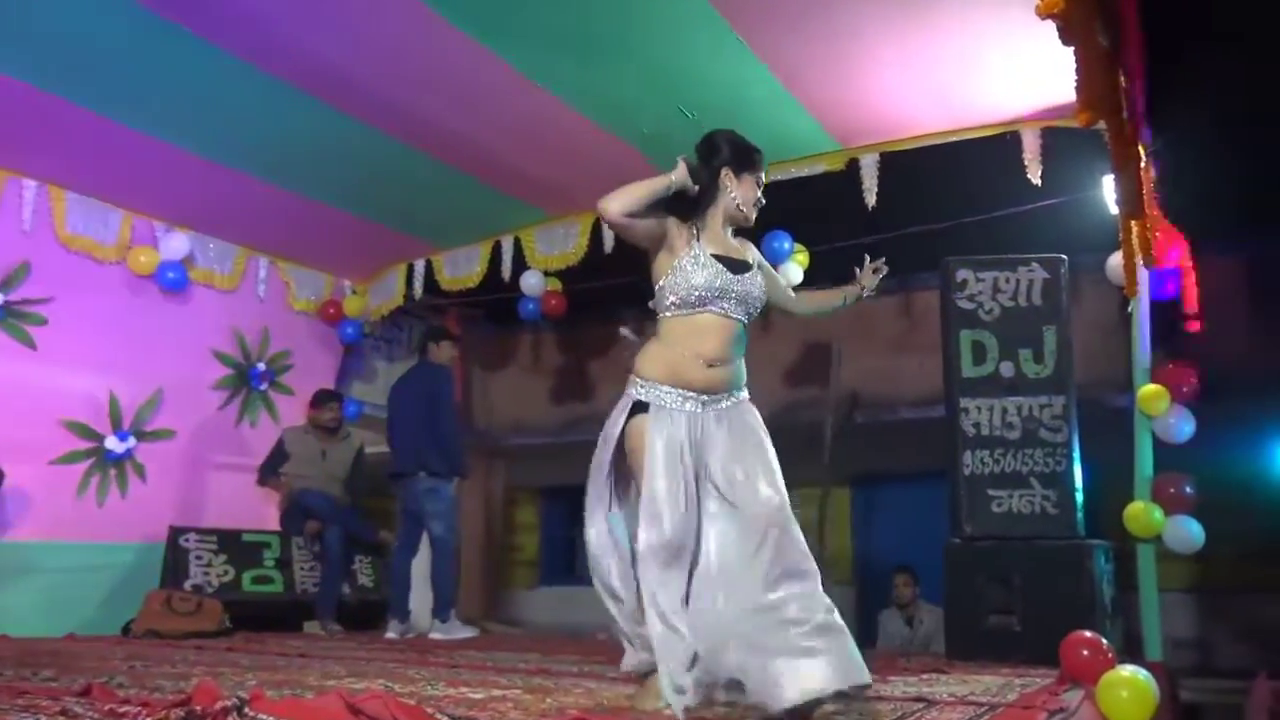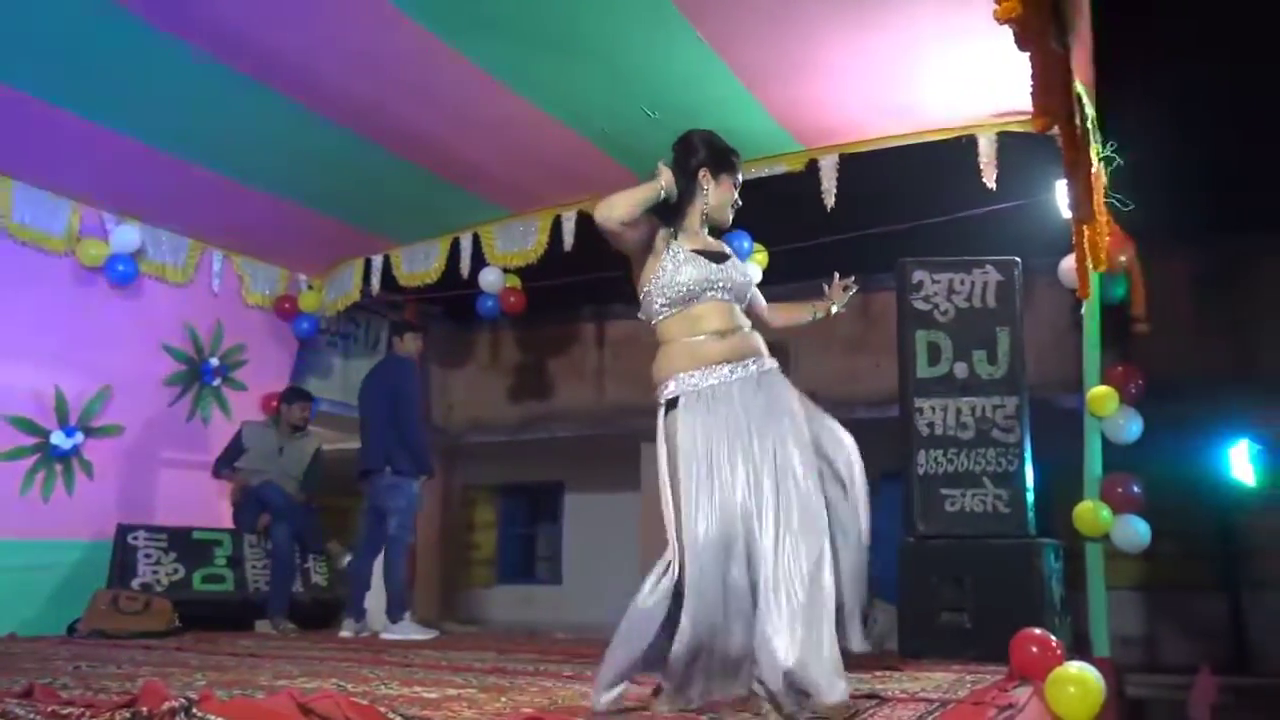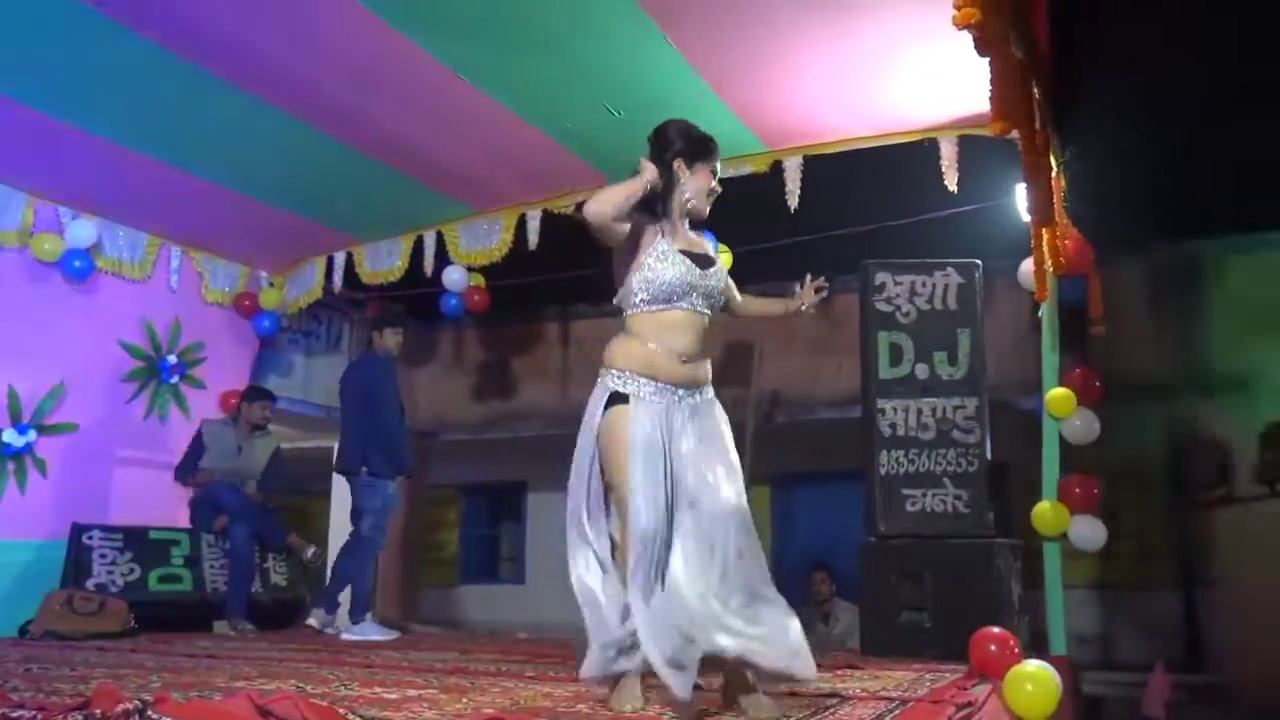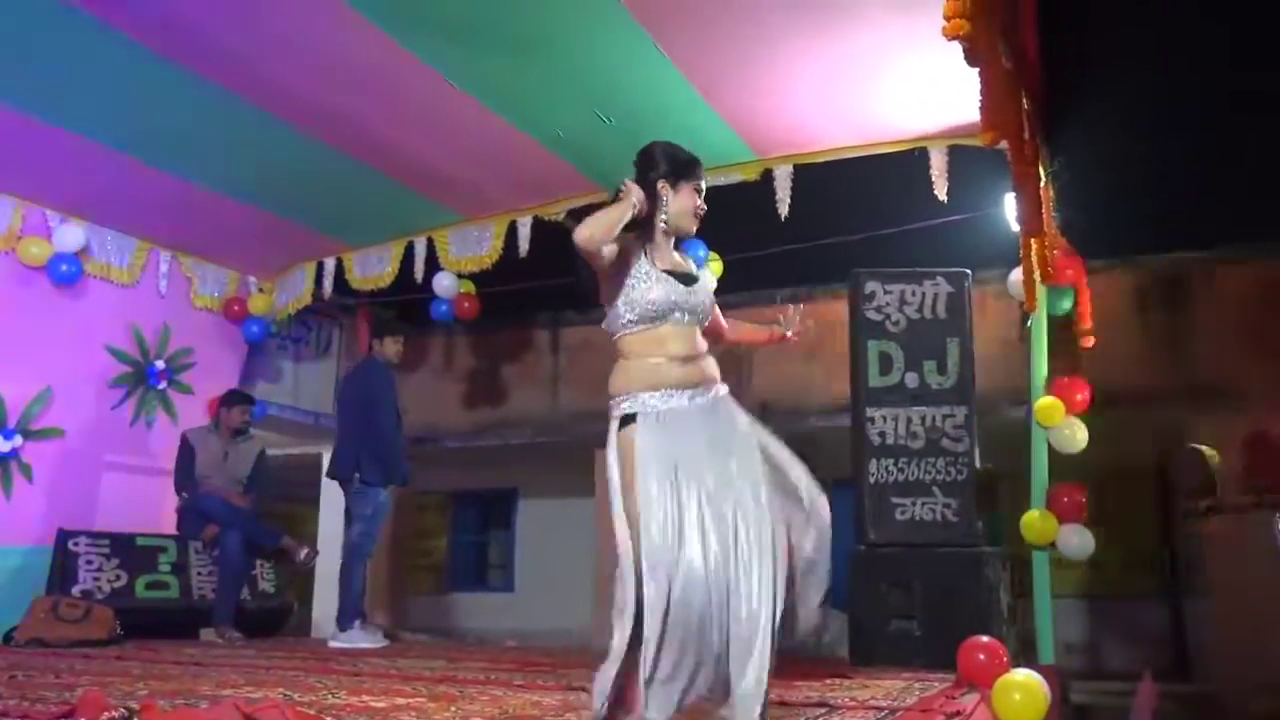
dt=0.5s
person 1, frame 1
left shoulder: (748, 254)
right shoulder: (671, 233)
left elbow: (795, 302)
right elbow: (611, 210)
left wrist: (854, 291)
right wrist: (674, 181)
left hip: (728, 410)
right hip: (662, 405)
left knee: (763, 520)
right knee: (665, 537)
left ankle: (792, 667)
right ankle: (661, 669)
person 1, frame 2
left shoulder: (723, 253)
right shoulder: (654, 239)
right elbow: (606, 218)
left wrist: (823, 307)
right wrist: (659, 189)
left hip: (761, 389)
right hip: (695, 398)
left knee: (784, 523)
right knee: (706, 536)
right ankle: (673, 670)
person 1, frame 3
left shoulder: (702, 245)
right shoulder: (639, 232)
left elbow: (736, 303)
right elbow: (596, 213)
left wrist: (794, 305)
right wrist: (647, 179)
left hip: (694, 404)
right hip: (633, 396)
left knee: (721, 517)
right knee: (638, 532)
left ankle: (736, 665)
right ankle: (628, 667)
person 1, frame 4
left shoulder: (689, 267)
right shoulder: (623, 254)
right elbow: (586, 238)
left wrist: (777, 333)
right wrist: (631, 204)
left hip: (710, 409)
right hip: (646, 414)
left knee: (742, 525)
right knee: (657, 549)
person 2, frame 1
left shoulder: (402, 383)
right shoulder: (439, 375)
left elbow: (392, 431)
right elbow: (447, 426)
right wrist: (458, 467)
left hip: (405, 474)
right hip: (433, 474)
left knee: (405, 545)
right knee: (444, 544)
left ankle: (397, 619)
right ankle: (443, 619)
person 2, frame 2
left shoulder: (373, 376)
right shoulder: (405, 369)
right elbow: (412, 421)
right wrist: (424, 464)
left hip: (374, 468)
right hip: (400, 469)
left knee: (368, 543)
right knee: (398, 542)
left ankle: (353, 618)
right ankle: (398, 620)
person 2, frame 3
left shoulder: (356, 369)
right shoulder: (380, 367)
right elbow: (389, 421)
right wrist: (402, 464)
left hip: (358, 464)
right hip: (377, 467)
left knee: (360, 538)
right knee: (370, 541)
left ankle: (325, 609)
right ankle: (360, 620)
person 2, frame 4
left shoulder: (356, 375)
right shoulder: (379, 375)
right elbow: (385, 429)
right wrist: (397, 473)
left hip: (354, 470)
right hip: (371, 474)
left knee: (357, 548)
right knee: (360, 549)
left ankle: (354, 621)
right ankle: (348, 628)
person 3, frame 1
left shoulder: (353, 445)
right shoulder: (291, 437)
left elbow: (354, 492)
right elbow: (264, 474)
left wrist: (322, 518)
right wrist: (284, 487)
left hip: (334, 516)
right hip: (298, 515)
left knee: (335, 533)
right knee: (309, 497)
left ankle: (326, 615)
right ankle: (379, 537)
person 3, frame 2
left shoulder: (311, 445)
right shoulder: (251, 431)
left elbow: (308, 493)
right elbow: (219, 467)
left wrist: (274, 513)
right wrist: (238, 478)
left hip: (285, 514)
right hip: (251, 509)
left knee: (283, 531)
right knee: (269, 489)
left ankle: (277, 615)
right ankle: (329, 547)
person 3, frame 3
left shoulder: (270, 445)
right shoulder: (210, 430)
right elbow: (182, 473)
left wrist: (231, 514)
right wrist: (209, 477)
left hip: (245, 514)
right hip: (208, 508)
left knee: (241, 531)
right knee: (221, 491)
left ankle: (236, 615)
right ankle: (291, 541)
person 3, frame 4
left shoulder: (255, 448)
right shoulder: (193, 438)
left elbow: (256, 495)
right elbow: (183, 485)
left wrist: (220, 523)
right wrist: (227, 497)
left hip: (231, 520)
right hip: (196, 516)
left knee: (234, 538)
right knee: (209, 502)
left ankle: (223, 624)
right ankle: (286, 543)
